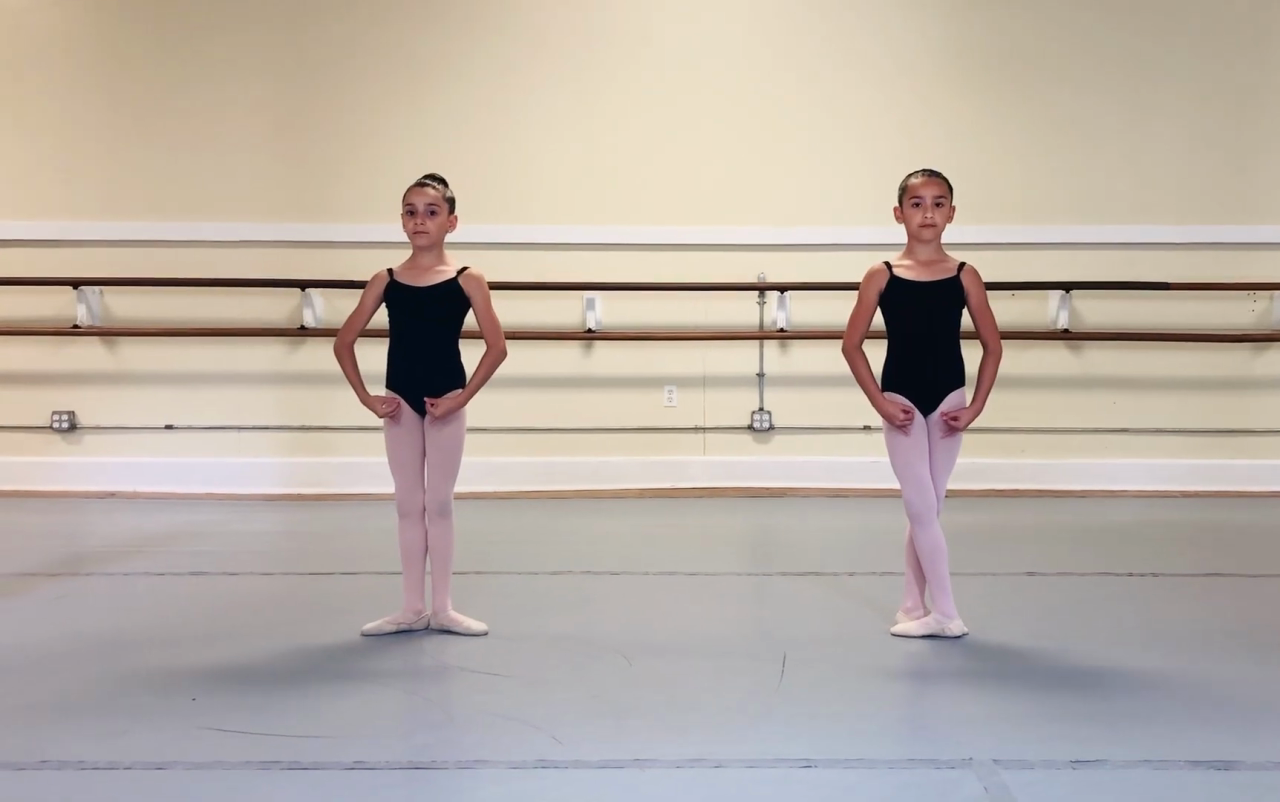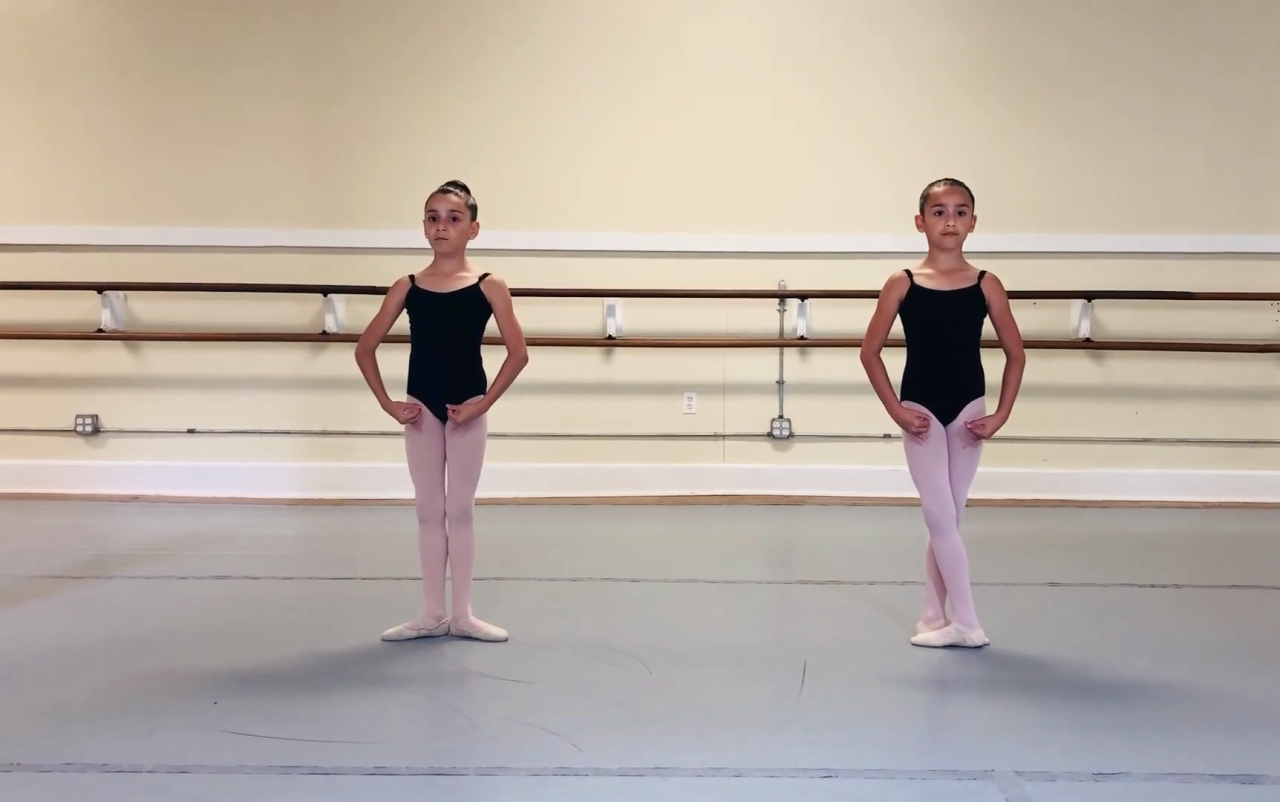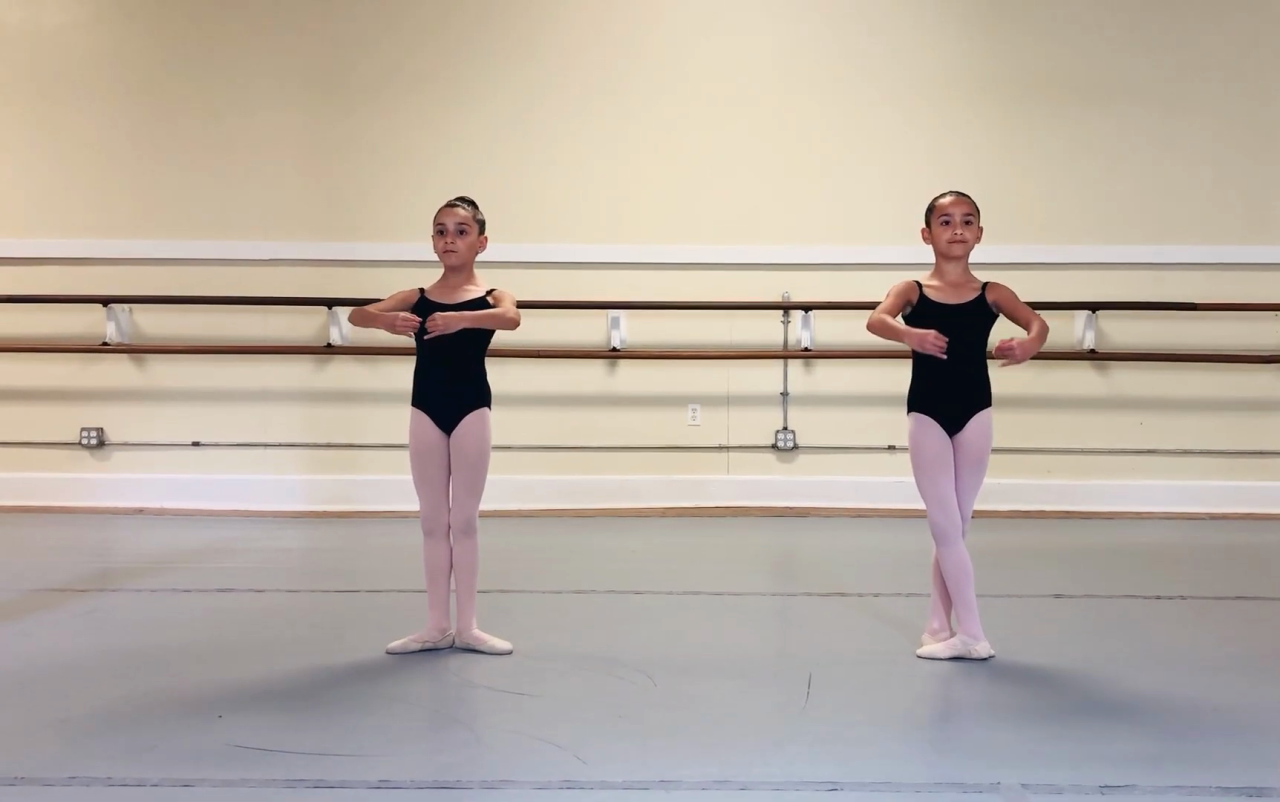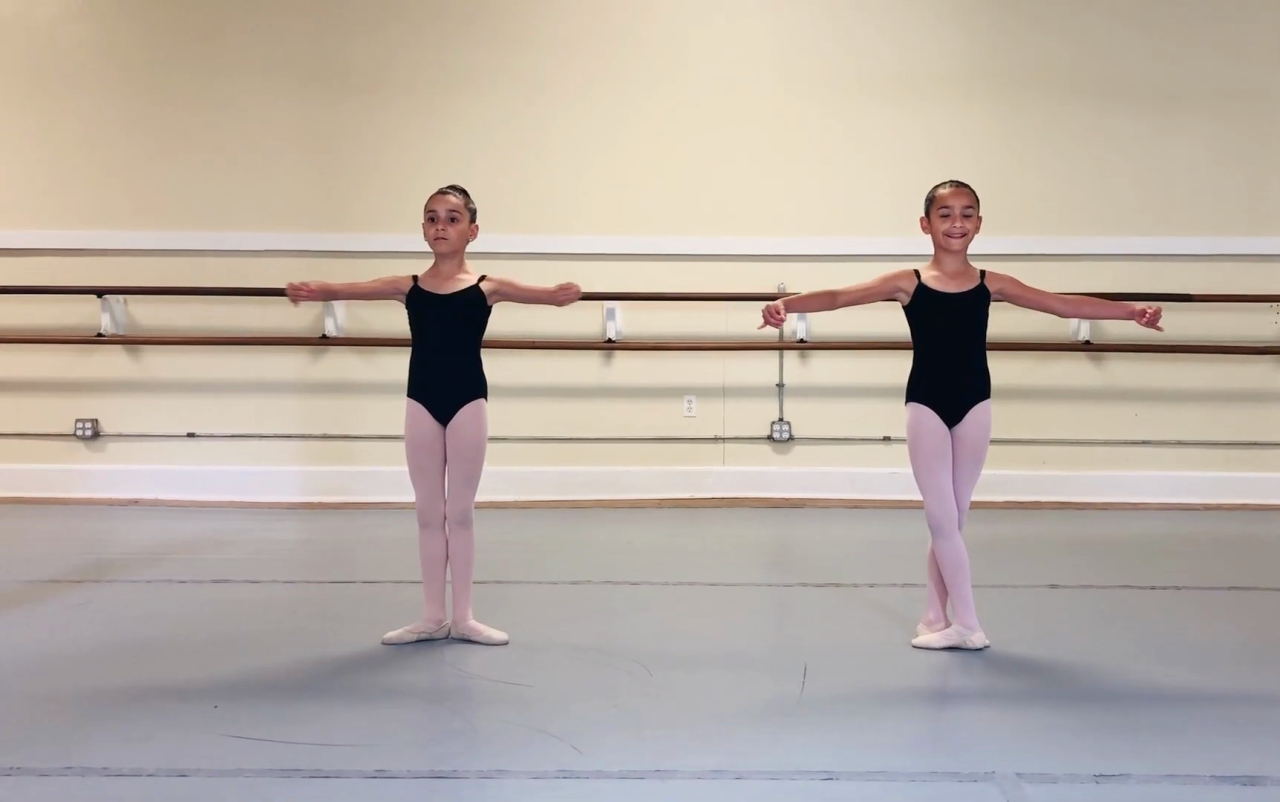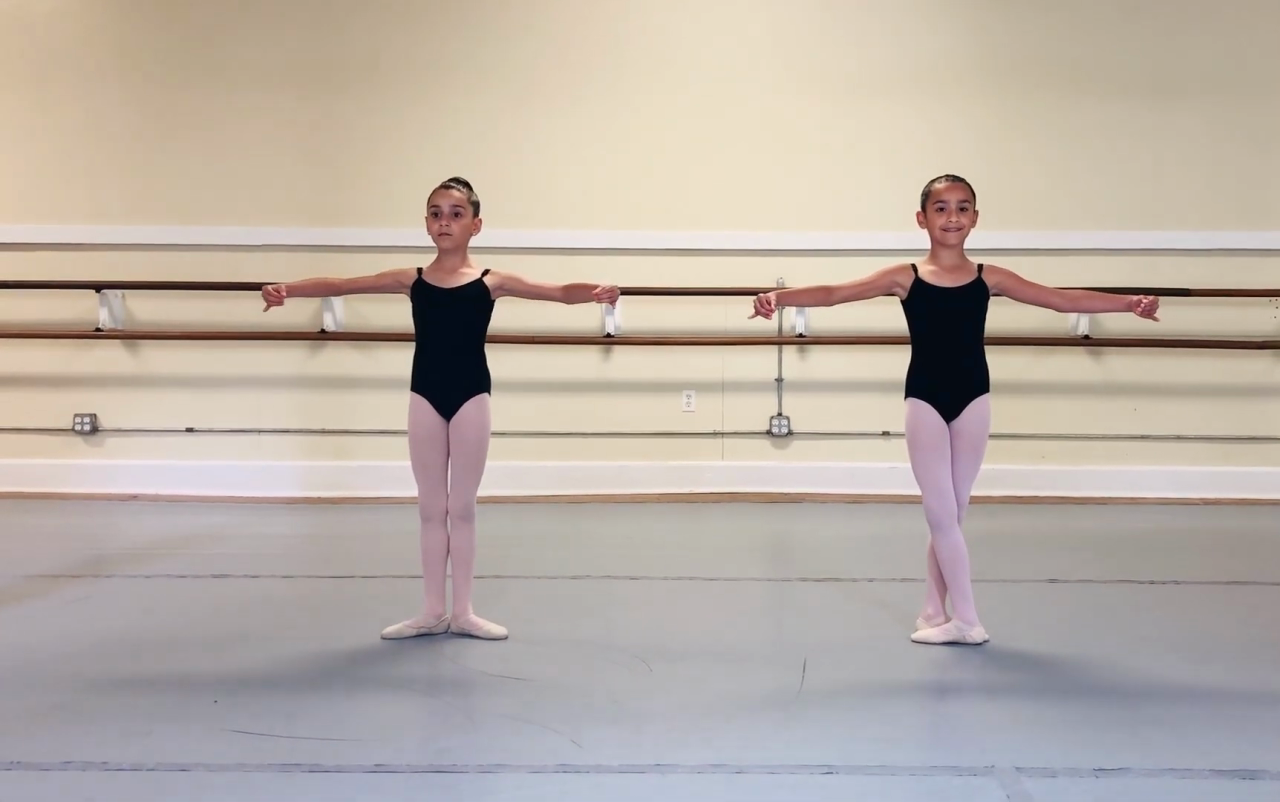
dt=1s
person 1, frame 1
left shoulder: (965, 275)
right shoulder: (881, 276)
left elbow: (991, 345)
right elbow: (852, 344)
left wrist: (976, 406)
right wrist: (879, 402)
left hip: (948, 400)
right hip: (902, 400)
left knee: (928, 510)
right knee: (921, 509)
left ankle: (914, 608)
right ankle: (945, 613)
person 1, frame 2
left shoulder: (986, 284)
right shoulder: (902, 284)
left elbow: (1015, 353)
right elbow: (870, 351)
left wrist: (1002, 413)
right wrist: (895, 410)
left hip: (967, 408)
right hip: (921, 409)
left knee: (948, 519)
right knee: (940, 518)
left ankle: (934, 617)
right ankle: (965, 622)
person 1, frame 3
left shoulder: (992, 294)
right shoulder: (911, 291)
left elbow: (1038, 323)
right elbow: (876, 320)
left wrist: (1029, 344)
right wrist: (910, 335)
left hip: (975, 415)
right hip: (927, 414)
left knee: (955, 528)
right knee: (946, 526)
left ankle: (939, 628)
right ankle: (971, 634)
person 1, frame 4
left shoulder: (991, 284)
right shoulder: (907, 282)
left elbow: (1064, 305)
right elbow: (838, 297)
left wrist: (1132, 311)
right wrist: (786, 304)
left hip: (974, 405)
right hip: (925, 404)
left knee: (952, 519)
right knee: (942, 519)
left ankle: (934, 618)
right ankle: (966, 623)
person 1, frame 5
left shoulder: (989, 278)
right shoulder: (905, 276)
left elbow: (1062, 299)
right elbow: (834, 293)
left wrist: (1129, 303)
right wrist: (778, 297)
left hip: (972, 399)
right hip: (924, 400)
left knee: (951, 514)
right knee: (941, 513)
left ankle: (934, 612)
right ankle: (965, 618)
person 2, frame 1
left shoulder: (468, 280)
right shoulder: (385, 281)
left elbow: (497, 347)
right elbow: (343, 342)
left wrist: (464, 396)
right wrist: (367, 398)
left hip: (445, 403)
right hip: (400, 403)
left knee: (440, 504)
right knee: (408, 505)
left ankle: (442, 607)
right ankle: (413, 607)
person 2, frame 2
left shoulder: (489, 286)
right shoulder: (407, 287)
left elbow: (518, 352)
right elbow: (365, 348)
left wrist: (485, 402)
right wrist: (387, 403)
left hip: (467, 407)
right hip: (421, 407)
left knee: (460, 509)
right knee: (428, 510)
left ankle: (462, 613)
right ankle: (433, 612)
person 2, frame 3
left shoulder: (492, 297)
right shoulder: (416, 298)
left elbow: (511, 318)
right elbow: (357, 314)
left wrist: (461, 319)
right wrist: (387, 319)
left hip: (471, 411)
right hip: (426, 412)
left knee: (465, 521)
right knee: (433, 522)
left ankle: (467, 626)
right ankle: (437, 625)
person 2, frame 4
left shoulder: (487, 287)
right shoulder: (407, 286)
left elbow: (547, 294)
right elbow: (341, 288)
left wrist: (563, 293)
right wrist: (307, 289)
left hip: (468, 402)
right hip: (422, 403)
left knee: (461, 512)
right knee: (428, 512)
left ankle: (463, 616)
right ankle: (433, 616)
person 2, frame 5
left shoulder: (491, 281)
right shoulder: (410, 279)
left elbow: (559, 292)
right elbow: (340, 284)
left wrist: (596, 292)
right wrist: (287, 289)
left hip: (471, 397)
right hip: (425, 397)
left knee: (463, 507)
right knee: (430, 507)
left ankle: (462, 611)
right ankle: (433, 610)
